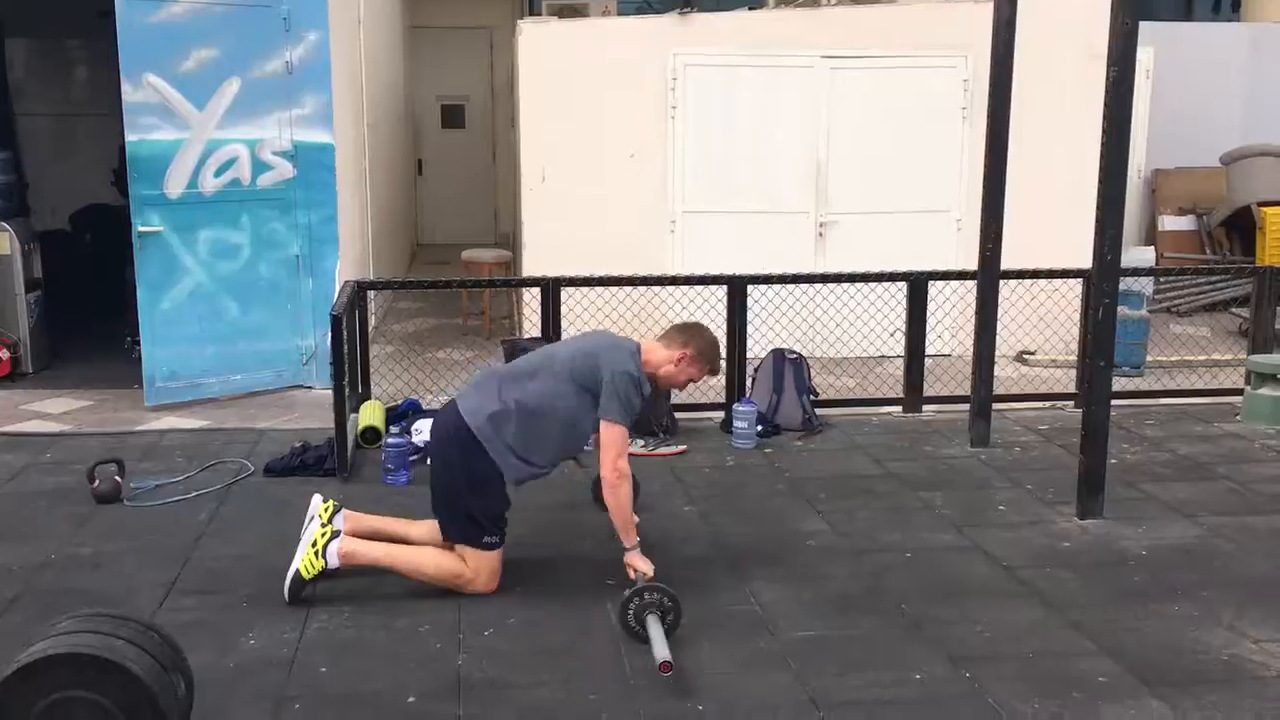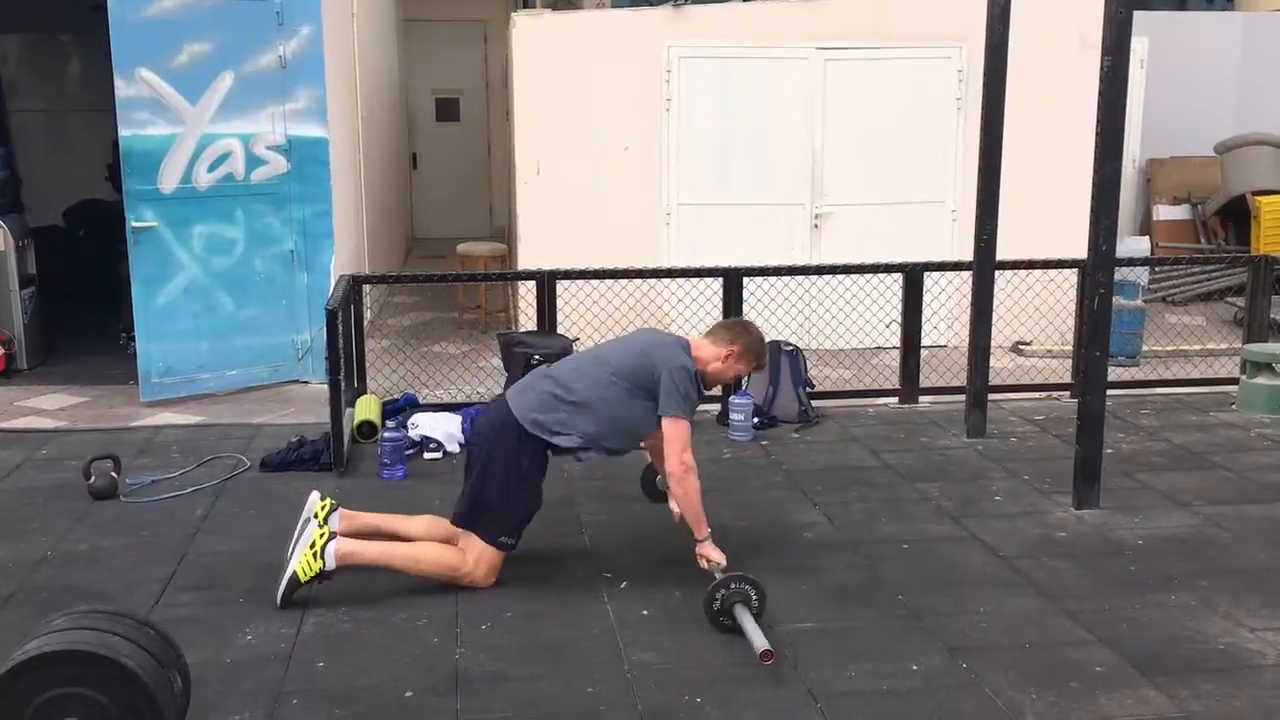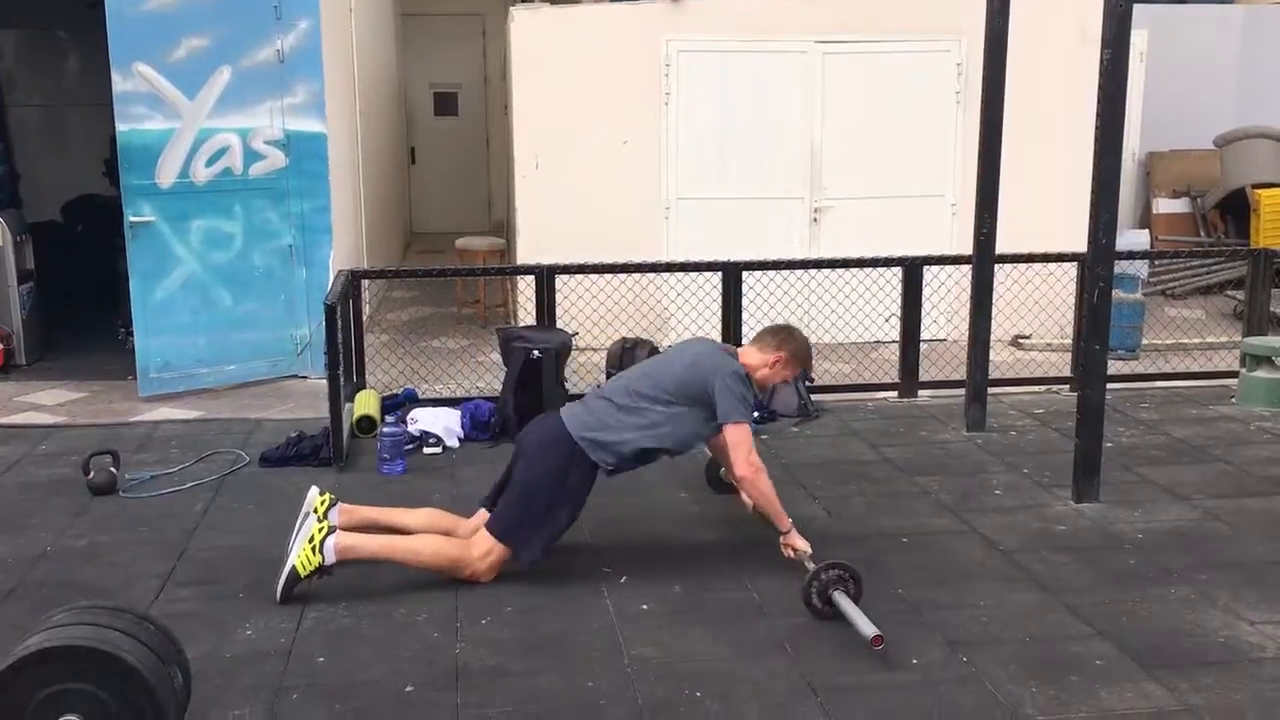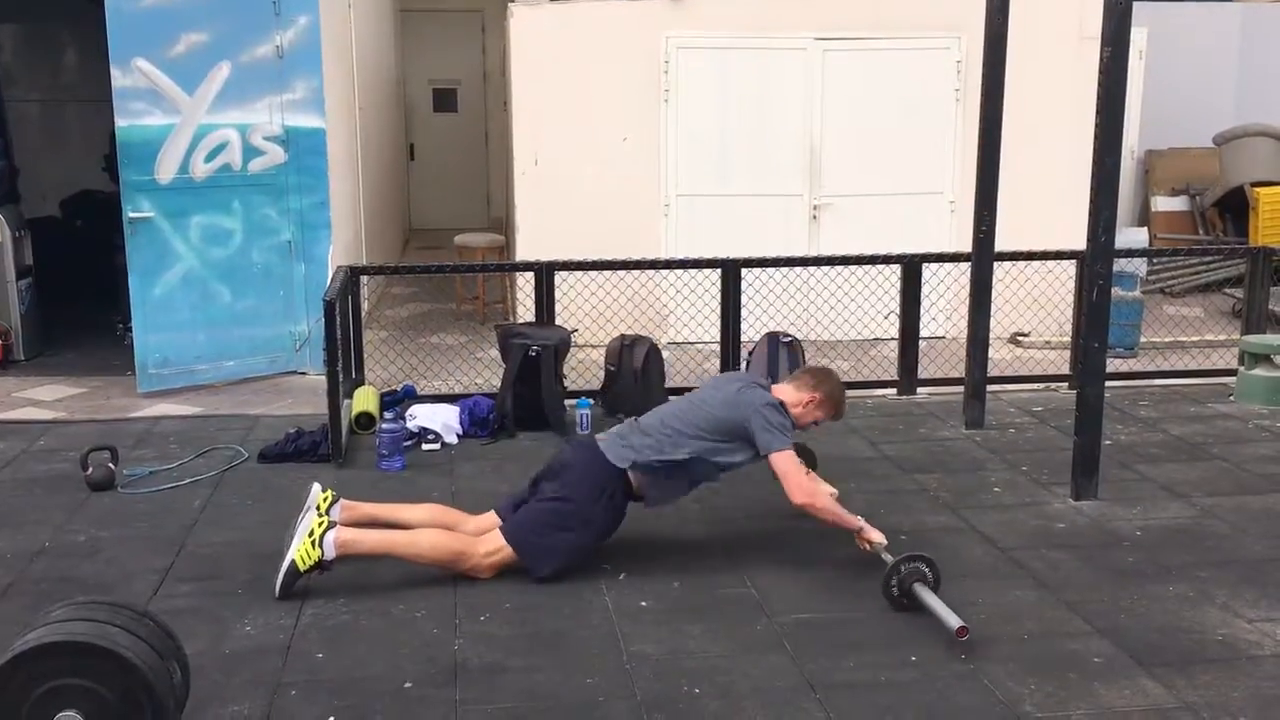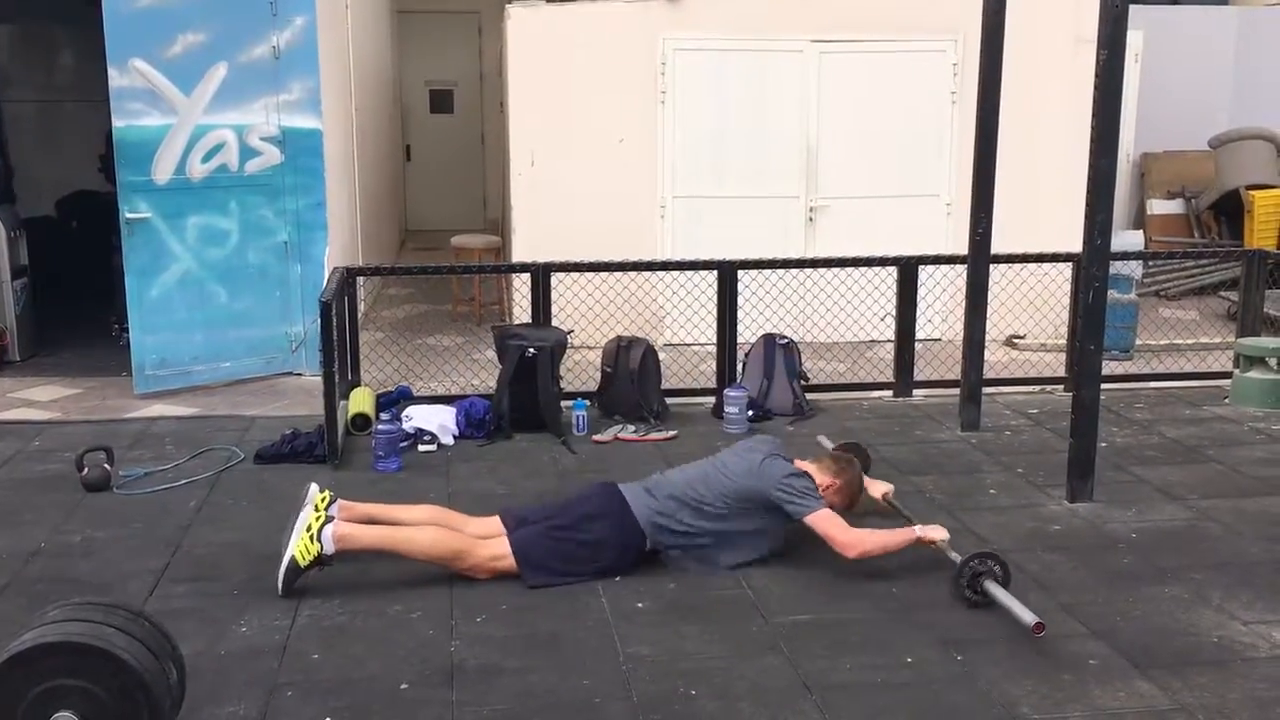
dt=0.4s
person 1, frame 1
left shoulder: (618, 352)
right shoulder: (626, 373)
left elbow: (602, 437)
right elbow: (613, 470)
left wrist: (622, 508)
right wrist: (631, 547)
left hip: (465, 423)
right hip: (471, 436)
left knee: (460, 540)
right knee: (478, 576)
left ankle: (339, 520)
right ankle: (339, 549)
person 1, frame 2
left shoulder: (665, 349)
right shoulder: (681, 369)
left elbow: (653, 430)
right elbow: (680, 464)
left wrist: (671, 494)
right wrist: (702, 539)
left hip: (510, 418)
right hip: (520, 433)
left knee: (465, 536)
right knee: (475, 569)
left ankle: (335, 520)
right ankle: (334, 550)
person 1, frame 3
left shoulder: (710, 355)
right shoulder: (732, 376)
left elbow: (714, 431)
right elbow: (748, 467)
left wrist: (742, 486)
right wrist: (785, 526)
left hip: (556, 432)
right hip: (571, 453)
left knee: (469, 531)
right knee: (477, 562)
left ankle: (334, 513)
right ankle: (333, 546)
person 1, frame 4
left shoulder: (743, 385)
right shoulder: (767, 411)
right elbow: (800, 496)
left wrist: (809, 473)
right wrist: (858, 526)
left hip: (588, 458)
right hip: (601, 486)
left knee: (473, 527)
right knee: (479, 558)
left ankle: (335, 510)
right ankle: (333, 540)
person 1, frame 5
left shoulder: (770, 451)
right shoulder: (787, 486)
right elbow: (851, 545)
left wrist: (864, 482)
right wrist: (918, 532)
left hip: (610, 501)
right hip: (617, 532)
left knee: (476, 527)
right knee: (479, 558)
left ankle: (335, 509)
right ankle: (332, 537)
